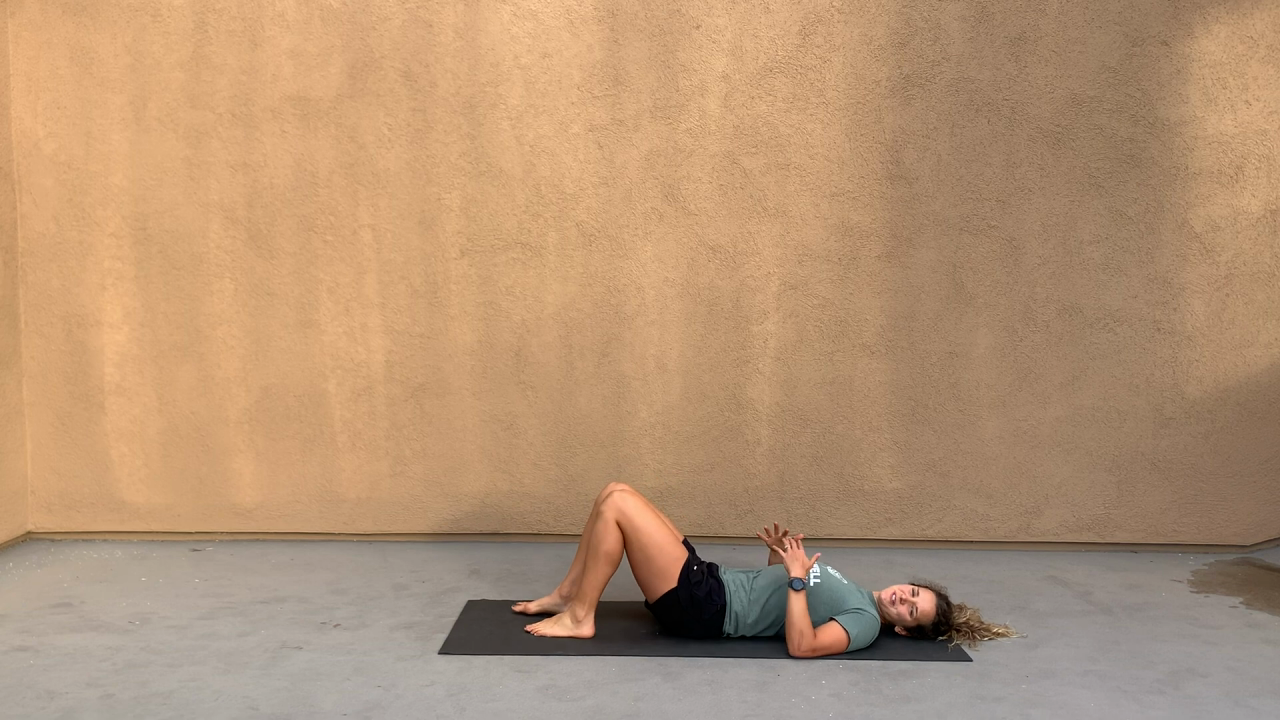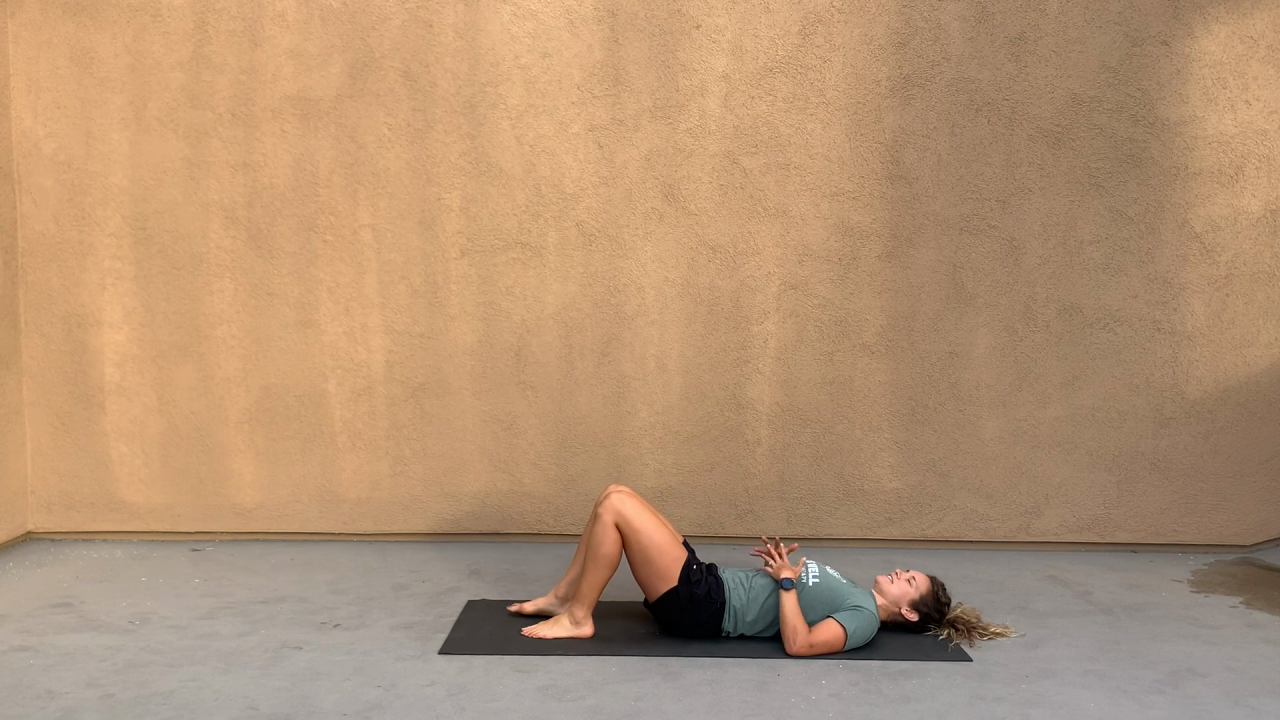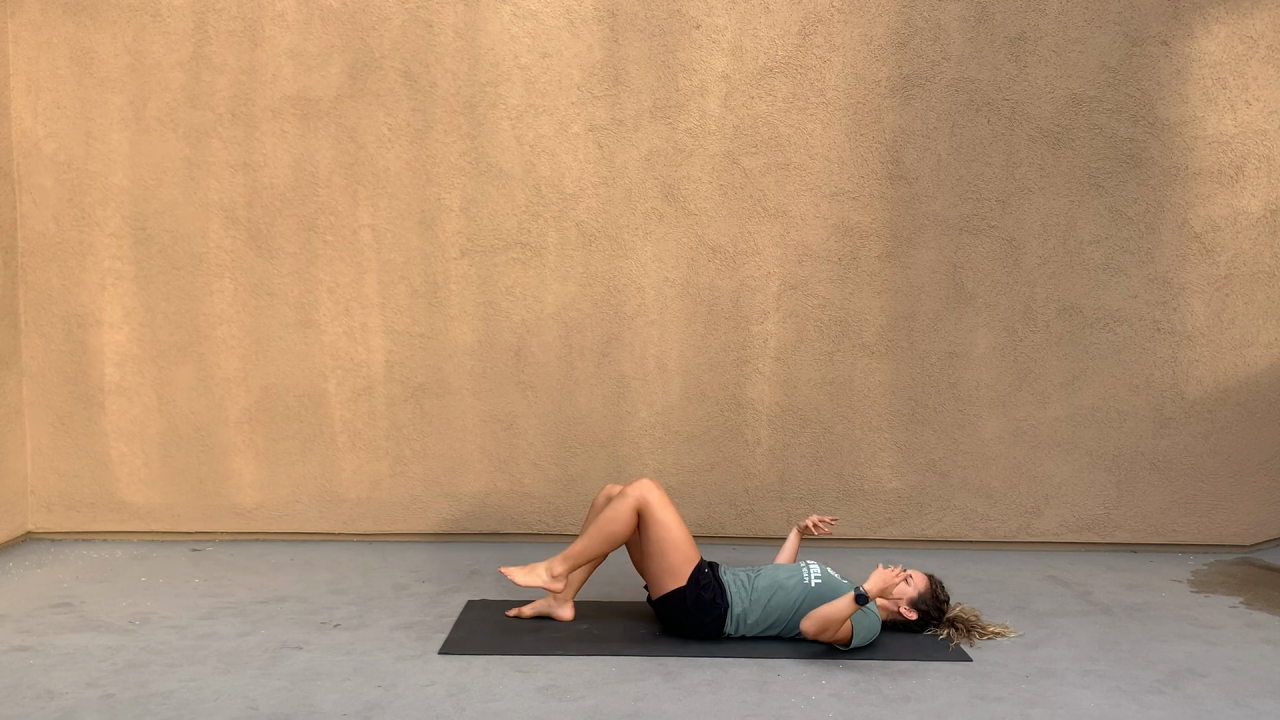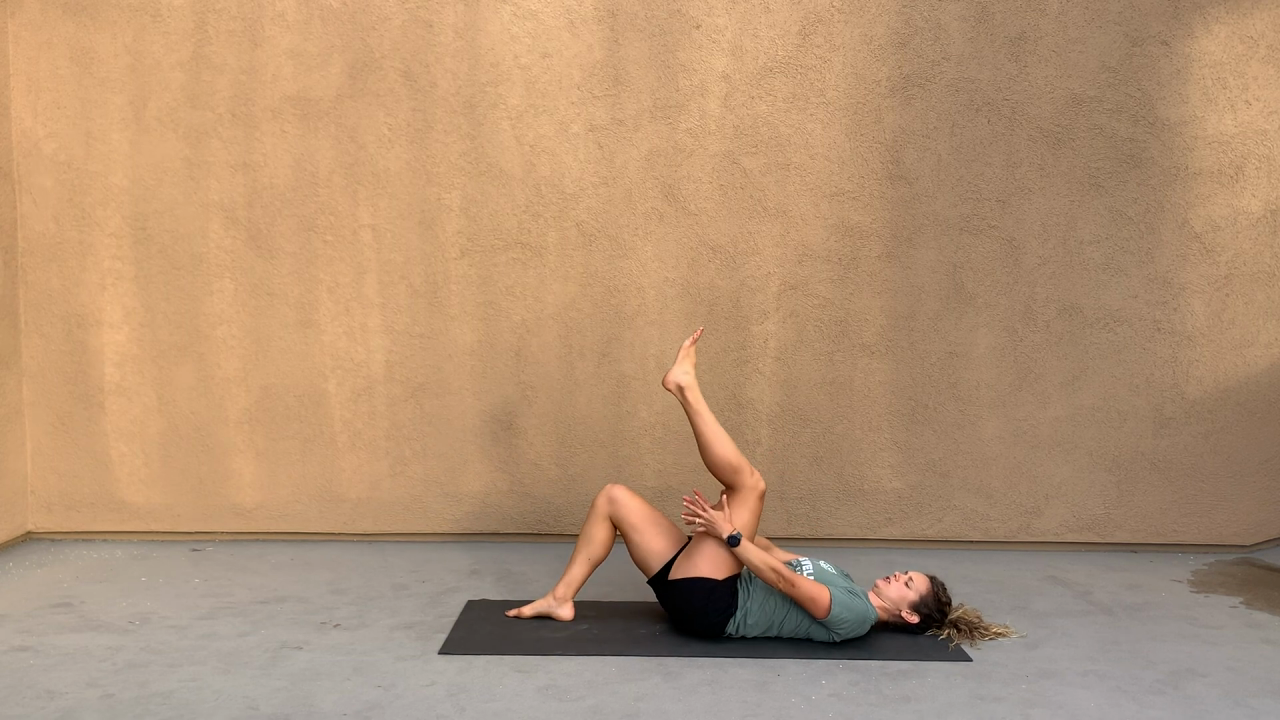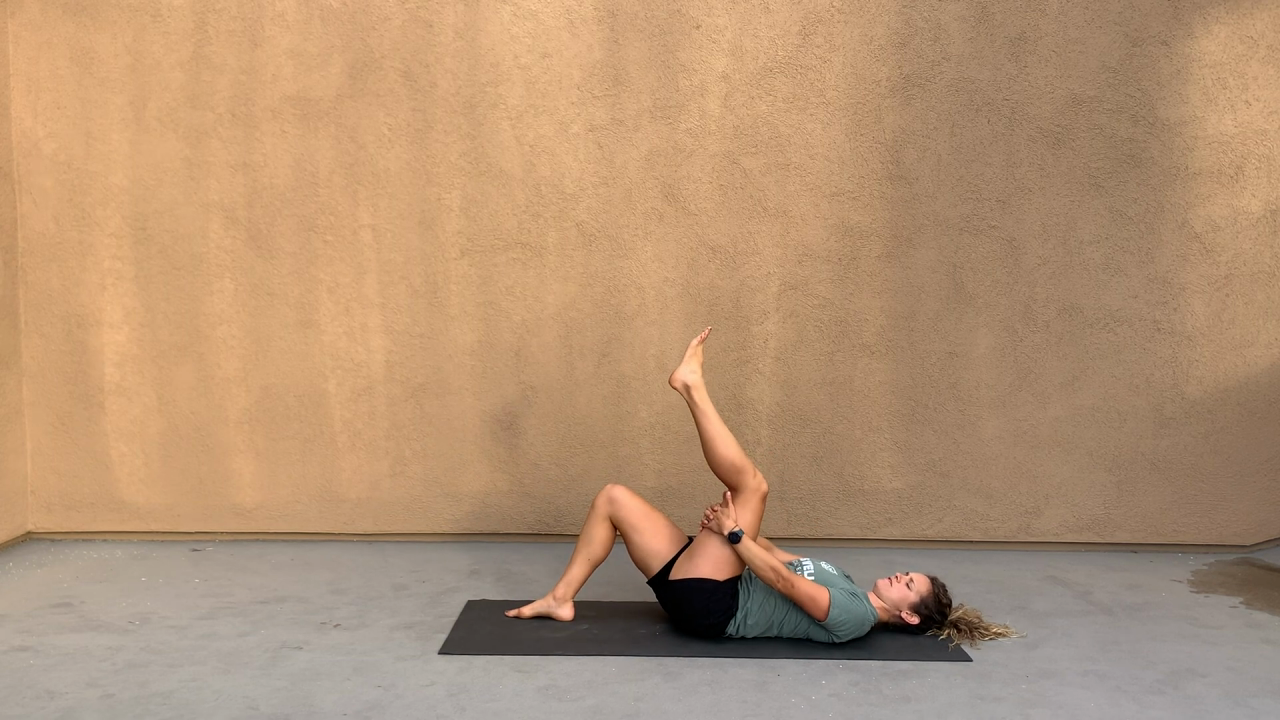
dt=1s
person 1, frame 1
left shoulder: (866, 623)
right shoulder: (855, 595)
left elbow: (801, 645)
left wrist: (798, 578)
right wrist: (781, 555)
left hip: (701, 607)
right hip: (708, 582)
left knee: (617, 504)
right knee: (615, 492)
left ankle: (579, 618)
right ankle: (567, 594)
person 1, frame 2
left shoulder: (865, 619)
right shoulder: (853, 594)
left elbow: (797, 644)
left wrist: (786, 579)
right wrist: (777, 561)
left hip: (700, 607)
right hip: (707, 584)
left knee: (615, 507)
right knee: (615, 494)
left ankle: (578, 619)
right ankle: (562, 597)
person 1, frame 3
left shoulder: (863, 624)
right shoulder: (849, 598)
left elbow: (810, 625)
left wrist: (865, 588)
right wrist: (799, 531)
left hip: (702, 606)
right hip: (711, 586)
left knee: (645, 491)
right knee: (613, 495)
left ankle: (555, 571)
right ankle: (560, 599)
person 1, frame 4
left shoulder: (854, 617)
right shoulder: (844, 586)
left elbow: (785, 581)
right elbow: (772, 553)
left wrist: (728, 535)
right wrist: (726, 521)
left hip: (707, 605)
right hip: (695, 592)
left knee: (750, 483)
right knee: (613, 498)
left ankle: (686, 388)
right ankle: (560, 600)
person 1, frame 5
left shoulder: (854, 618)
right shoulder: (845, 586)
left elbow: (785, 581)
right elbow: (775, 555)
left wrist: (733, 533)
right wrist: (735, 527)
left hip: (707, 606)
right hip: (694, 592)
left knee: (752, 484)
right knee: (613, 498)
left ankle: (693, 388)
right ankle: (560, 600)
